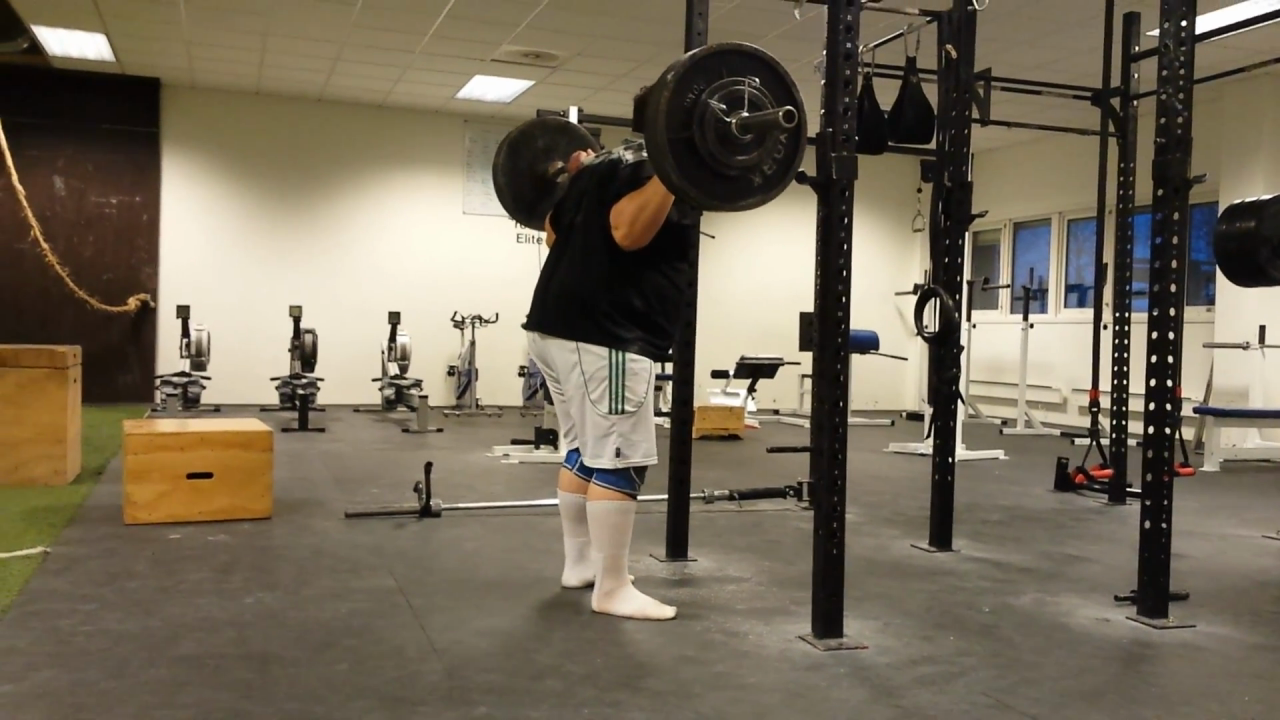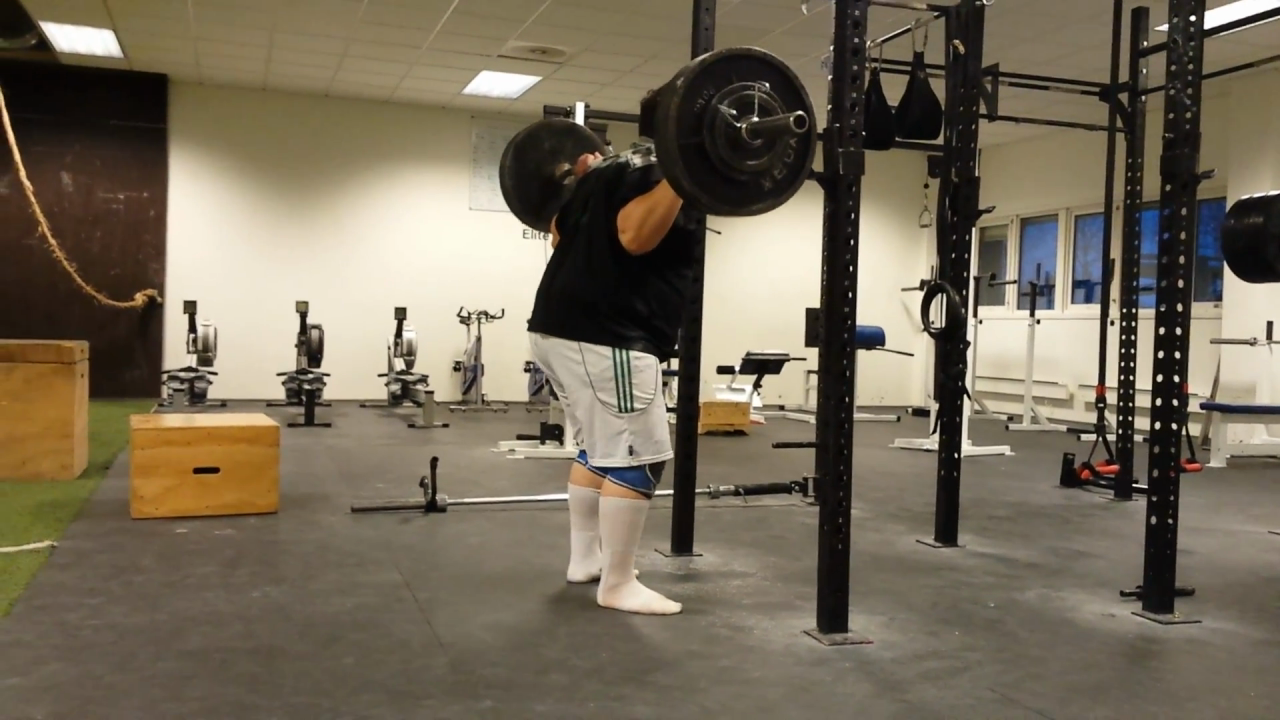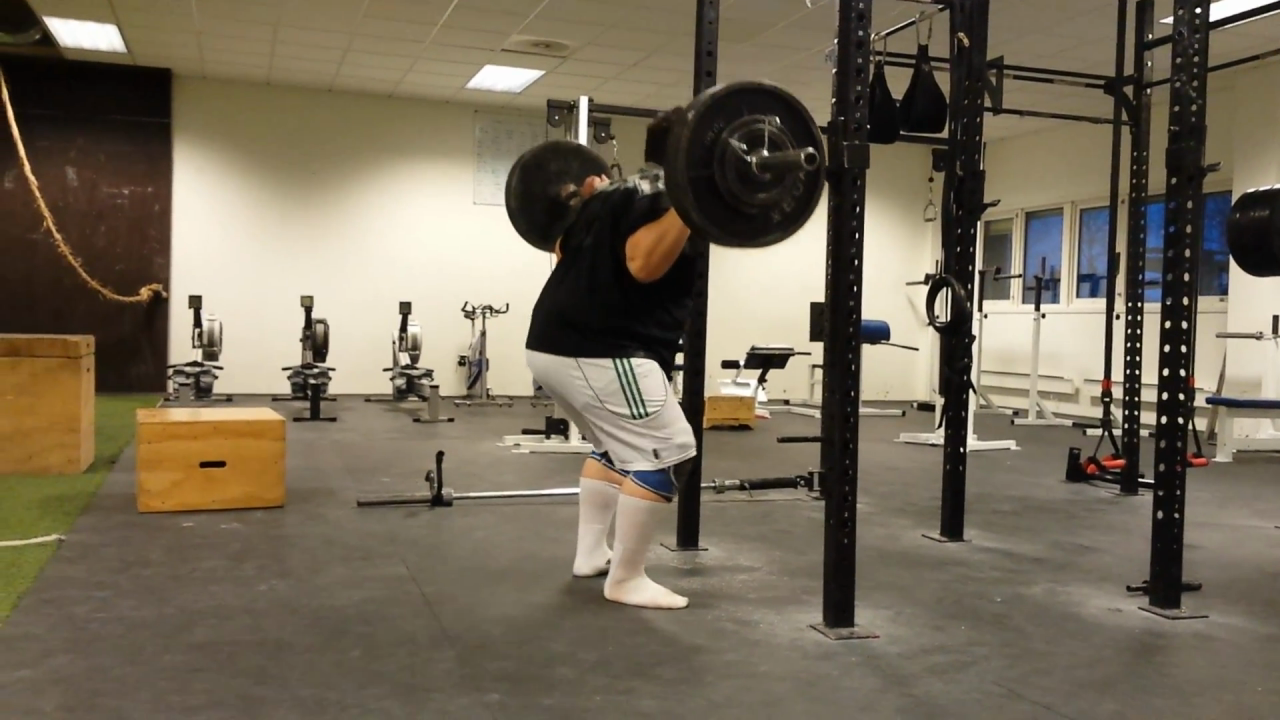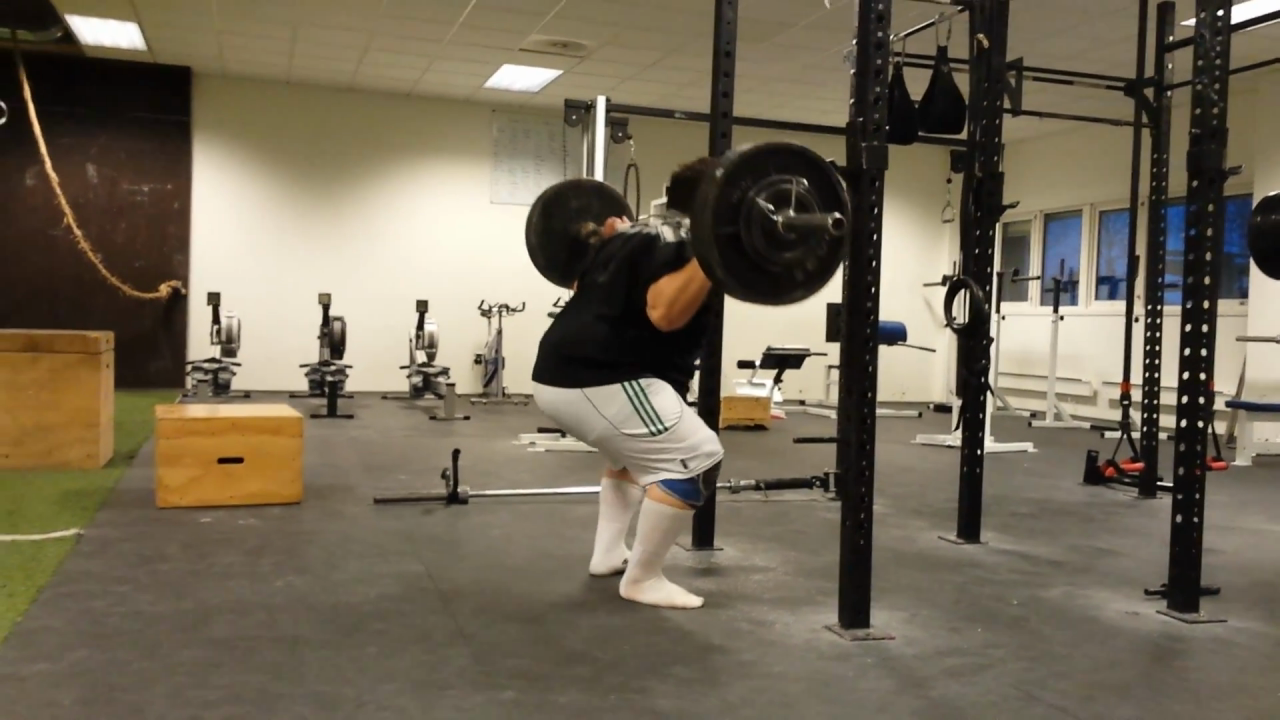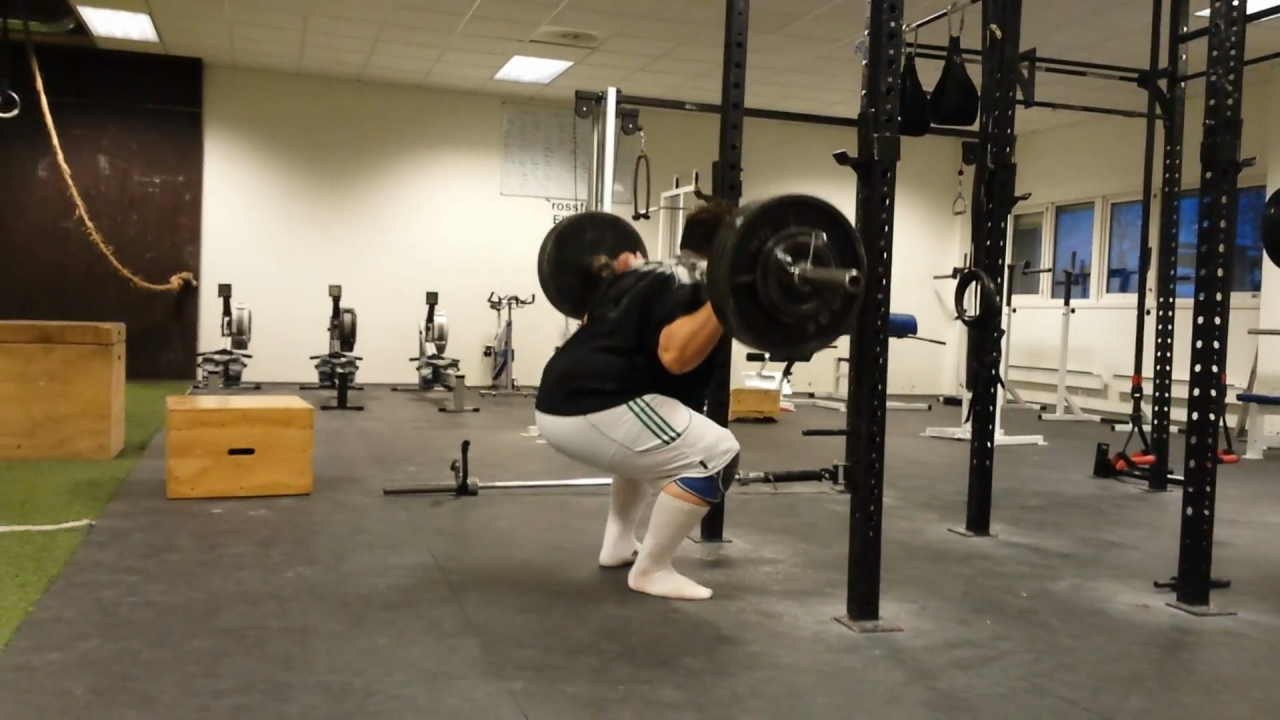
dt=0.3s
person 1, frame 1
left shoulder: (601, 170)
right shoulder: (647, 172)
left elbow: (554, 234)
right elbow: (628, 231)
left wrist: (571, 180)
left hip: (558, 328)
right hip: (602, 337)
left knee: (584, 453)
right knee: (618, 461)
left ankle: (579, 564)
right ankle: (612, 588)
person 1, frame 2
left shoulder: (604, 173)
right shoulder: (651, 175)
left elbow: (559, 236)
right elbow: (635, 233)
left wrist: (578, 181)
left hip: (555, 330)
right hip: (604, 339)
left knee: (597, 447)
right knee: (637, 457)
left ankle: (586, 555)
right ankle: (618, 582)
person 1, frame 3
left shoulder: (611, 196)
right shoulder: (661, 200)
left elbow: (564, 254)
right elbow: (643, 264)
left wrist: (585, 203)
left hip: (552, 345)
right hip: (598, 351)
left knee: (614, 448)
right knee: (663, 455)
left ankle: (591, 553)
right ankle: (626, 578)
person 1, frame 4
left shoulder: (632, 236)
right shoulder: (680, 248)
left elbow: (584, 290)
right elbow: (664, 312)
left wrist: (604, 242)
left hip: (555, 376)
right hip: (591, 380)
left knee: (637, 449)
right knee: (694, 459)
left ankle: (608, 553)
right ankle: (642, 578)
person 1, frame 5
left shoulder: (644, 274)
right shoulder: (693, 289)
left elbow: (593, 323)
right elbow: (676, 355)
left wrist: (618, 274)
left hip: (557, 405)
right hip: (591, 409)
left knee: (649, 450)
right knee: (715, 456)
left ankle: (618, 546)
right ankle: (651, 570)
